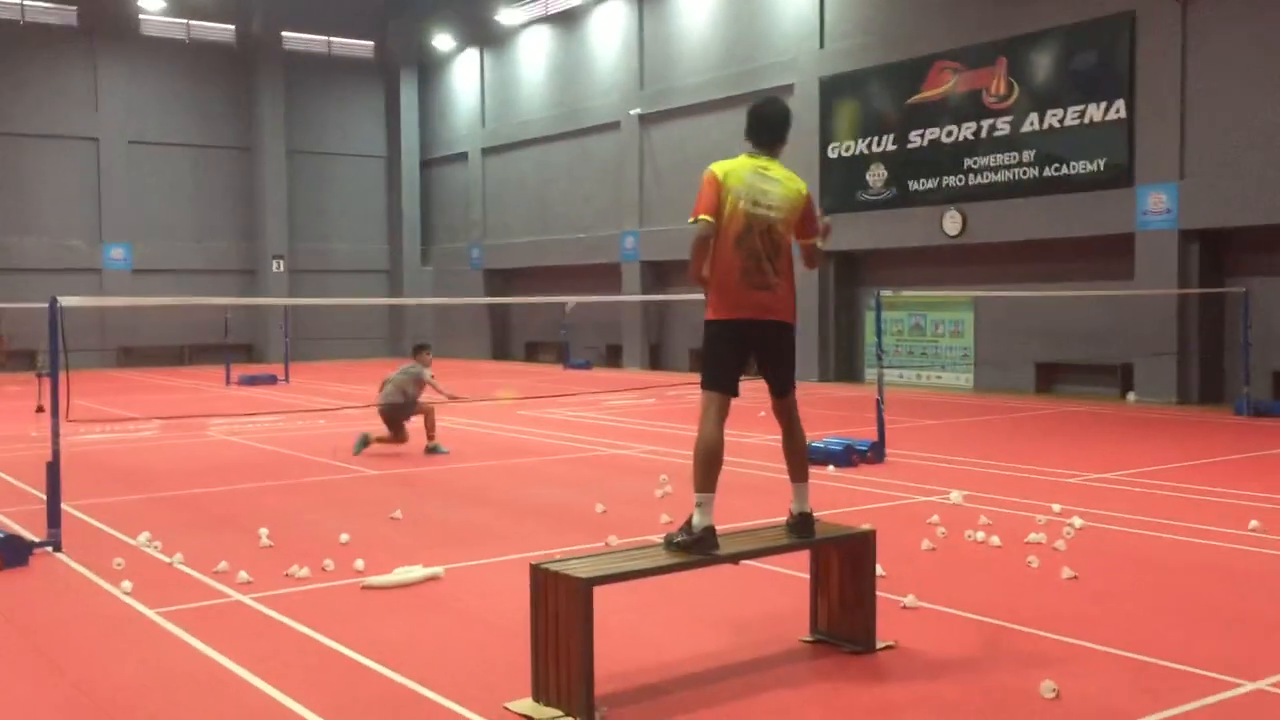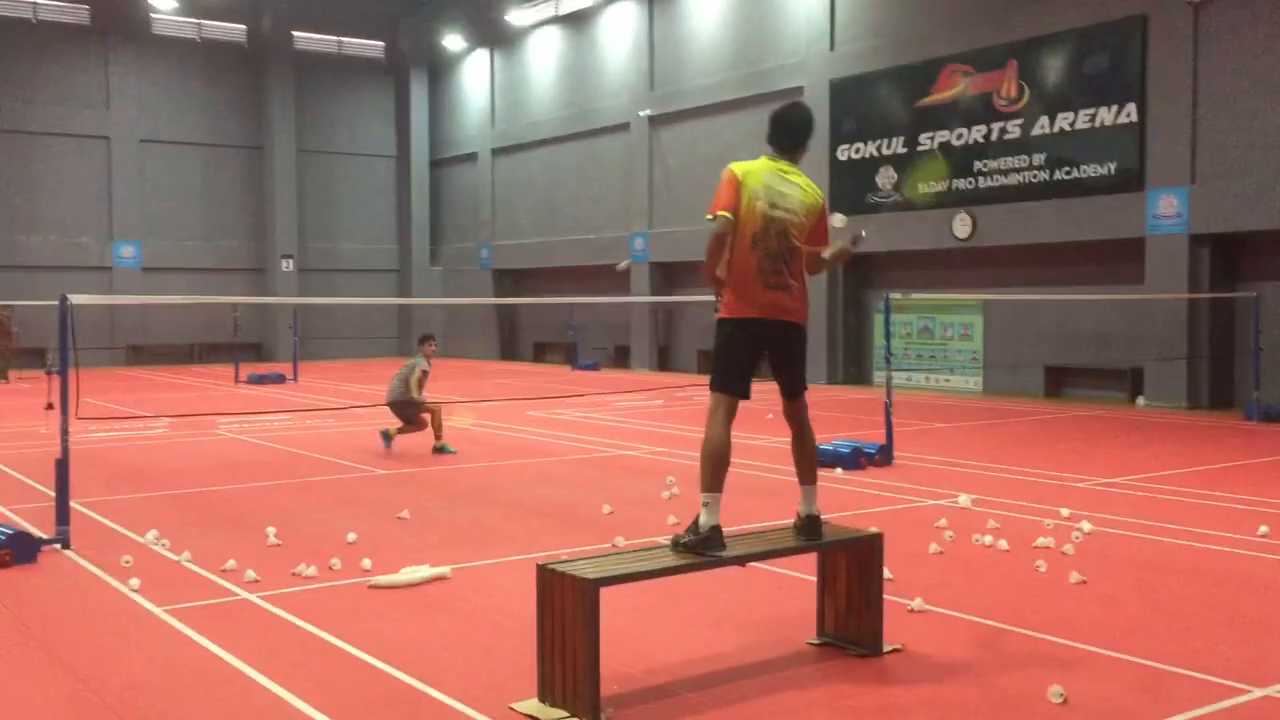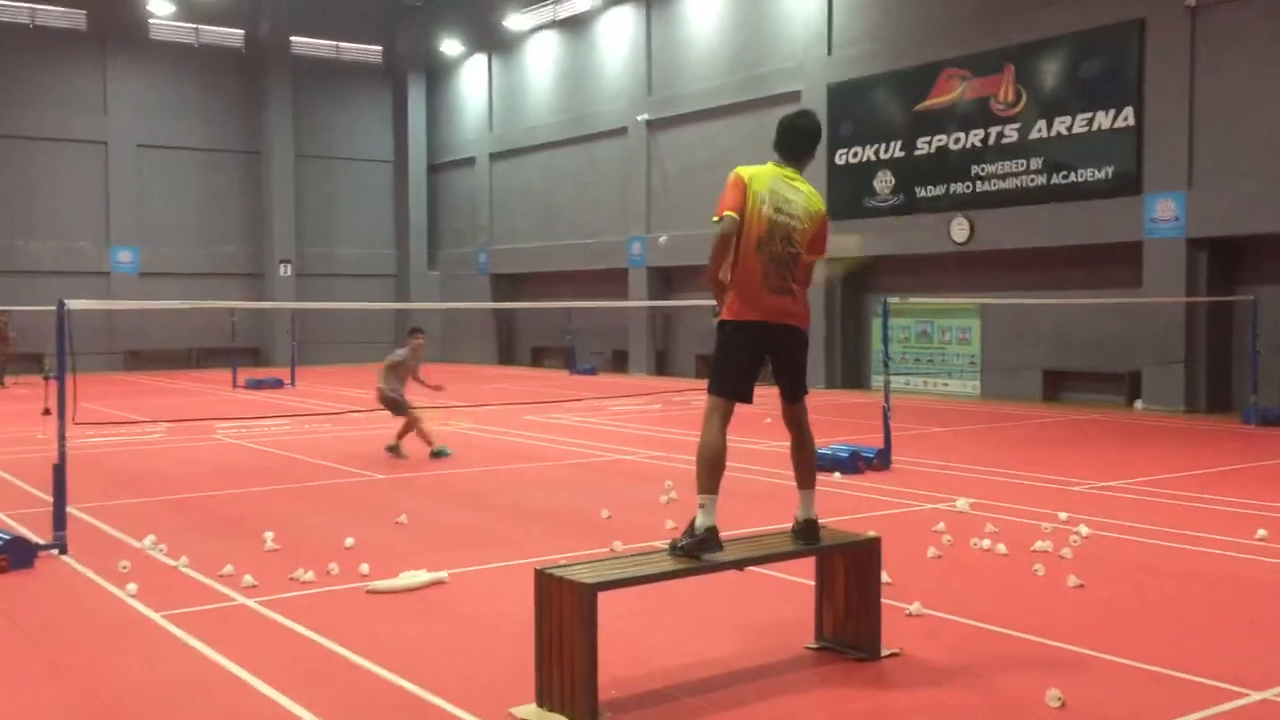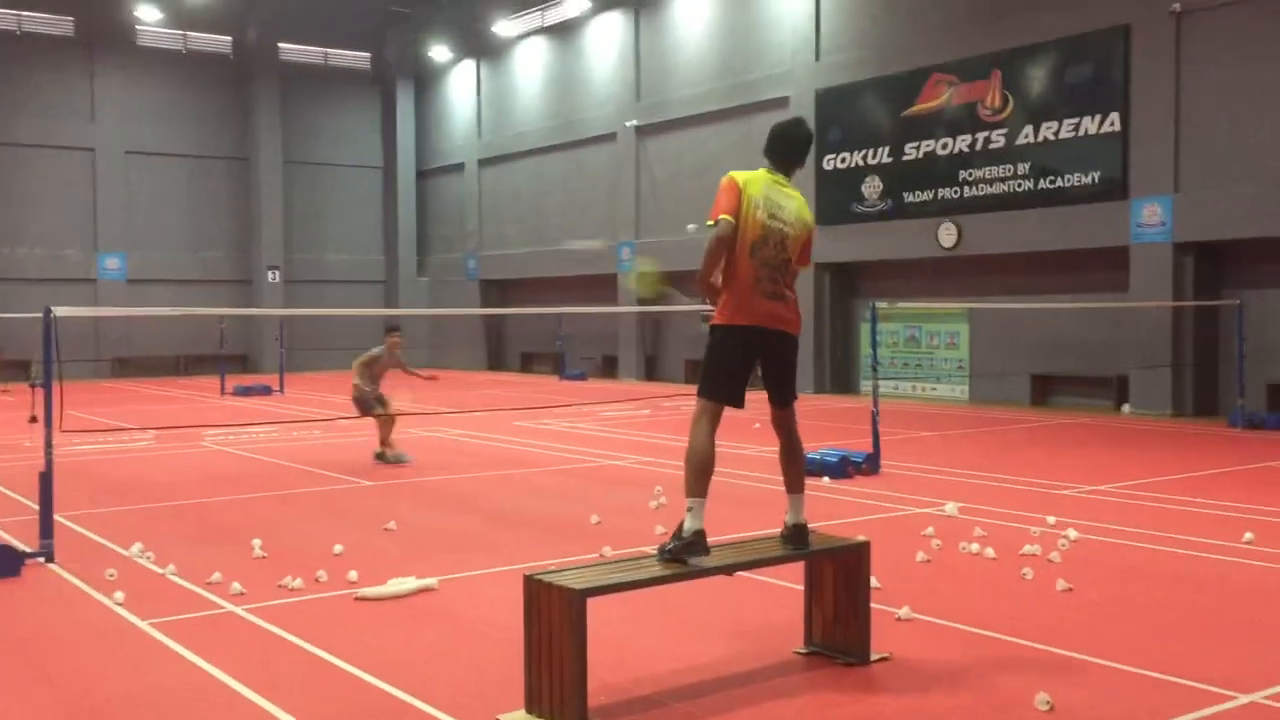
dt=0.1s
person 1, frame 1
left shoulder: (720, 173)
right shoulder: (797, 188)
left elbow: (703, 234)
right elbow: (812, 259)
left wrist: (699, 275)
right wrist: (820, 235)
left hip: (728, 311)
right hip: (778, 314)
left knee: (713, 411)
right knee: (787, 411)
left ankle: (702, 523)
right ankle: (802, 512)
person 1, frame 2
left shoulder: (737, 173)
right shoulder: (813, 193)
left elbow: (721, 232)
right elbow: (814, 266)
left wrist: (714, 276)
right wrist: (841, 251)
left hip: (743, 310)
right hip: (790, 316)
left knee: (720, 411)
right knee: (797, 413)
left ankle: (708, 522)
right ankle: (809, 515)
person 1, frame 3
left shoulder: (745, 177)
right shoulder: (815, 202)
left elbow: (726, 231)
left wrist: (718, 278)
left hip: (745, 314)
right hip: (792, 321)
left knee: (717, 414)
right knee: (796, 417)
left ankle: (705, 525)
right ankle: (807, 519)
person 1, frame 4
left shoulder: (738, 182)
right shoulder: (802, 208)
left elbow: (723, 235)
left wrist: (707, 279)
left hip: (738, 319)
right hip: (783, 325)
left knee: (706, 417)
right knee: (785, 422)
left ankle: (692, 529)
right ankle: (796, 524)
